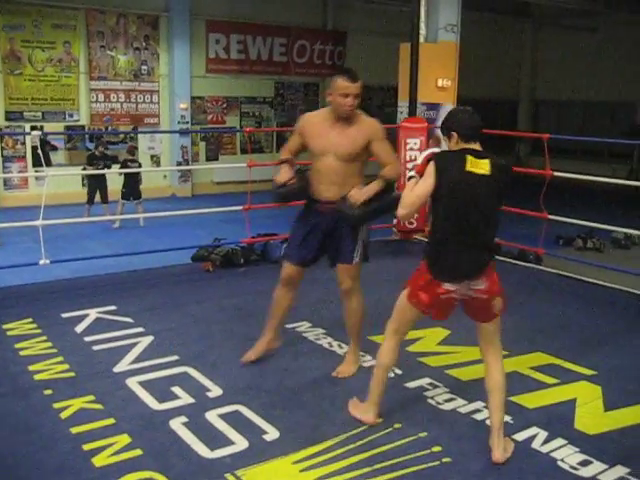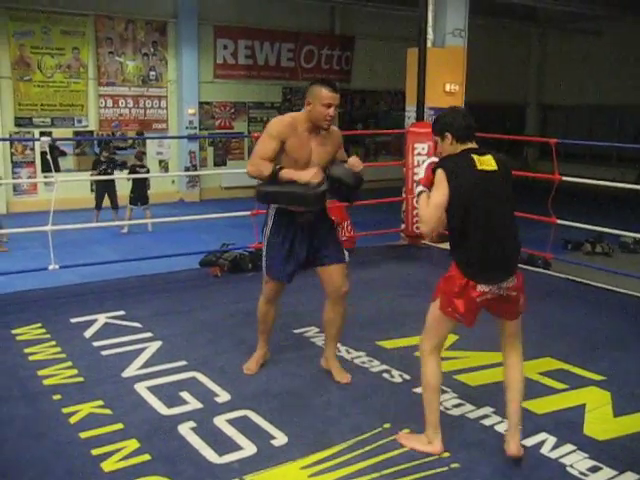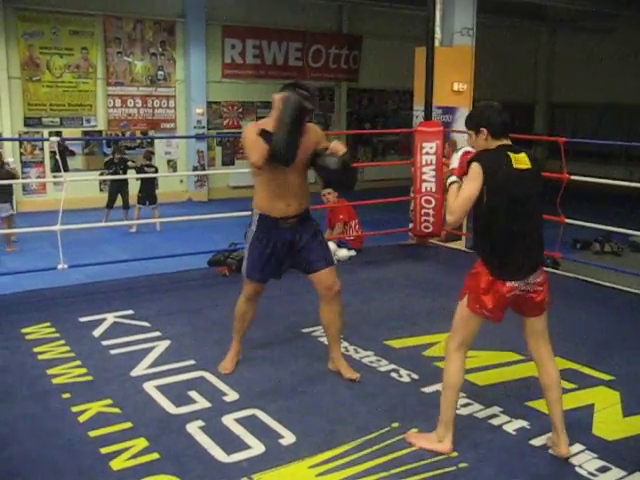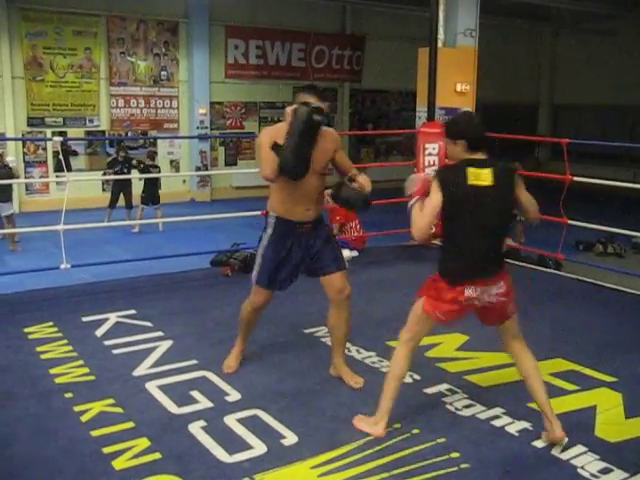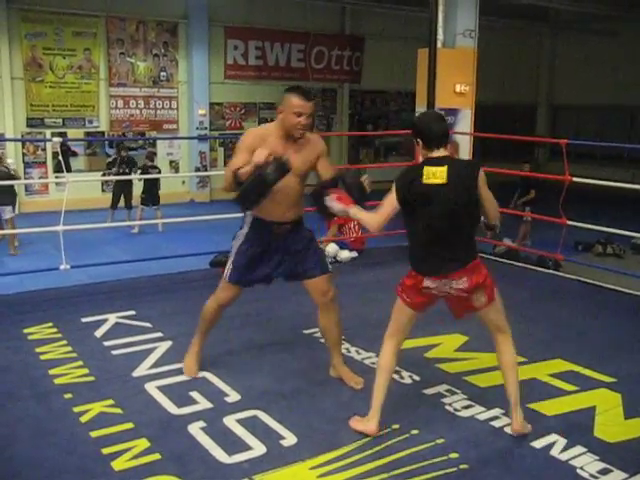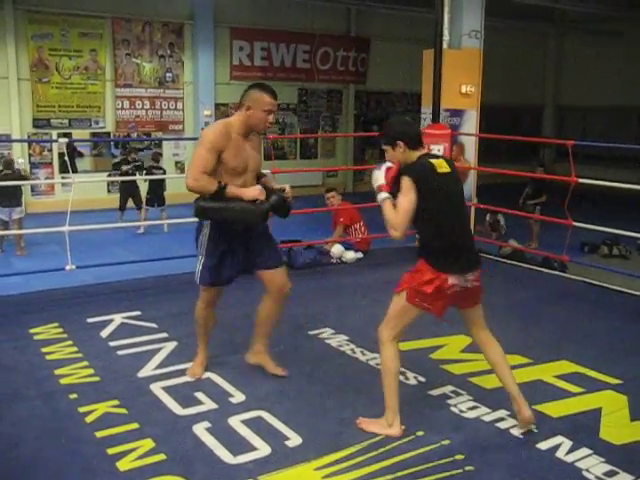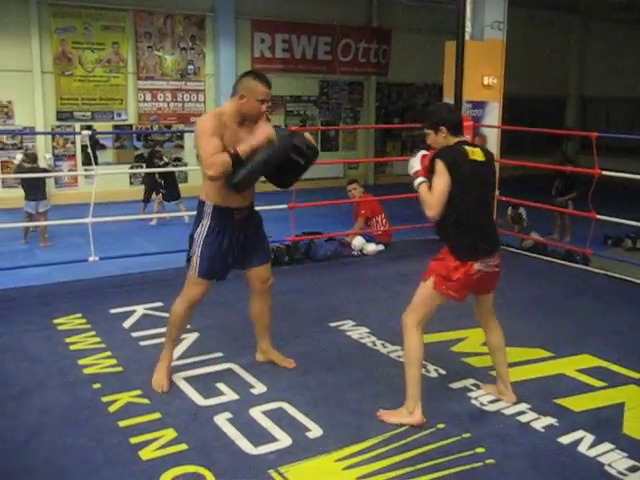
dt=0.4s
person 1, frame 1
left shoulder: (441, 163)
right shoulder: (502, 171)
left elbow: (403, 211)
left wrist: (417, 175)
left hip: (439, 271)
right hip: (480, 273)
left knee: (394, 333)
right knee: (492, 351)
left ankle: (370, 407)
right ankle: (498, 441)
person 1, frame 2
left shoulder: (448, 168)
right shoulder: (501, 166)
left elbow: (428, 227)
left wrist: (424, 187)
left hip: (468, 275)
right hip: (508, 274)
left knee: (430, 349)
right knee: (513, 350)
left ankle: (432, 437)
right ankle: (513, 436)
person 1, frame 3
left shoulder: (483, 163)
right shoulder: (531, 162)
left elbow: (453, 216)
left wrist: (456, 176)
left hip: (494, 273)
right hip: (532, 272)
left knee: (455, 348)
right knee: (542, 350)
left ankle: (443, 435)
right ankle: (560, 438)
person 1, frame 4
left shoulder: (448, 174)
right shoulder: (507, 173)
left elbow: (420, 231)
right elbow: (533, 212)
left wrist: (417, 196)
left hip: (454, 281)
right hip: (494, 281)
left knee: (407, 342)
right knee: (516, 345)
left ankle: (380, 419)
right ankle: (553, 424)
person 1, frame 5
left shoulder: (407, 178)
right shoulder: (471, 171)
left elbow: (375, 224)
right elbow: (494, 218)
left wrist: (345, 207)
left hip: (424, 275)
right hip: (466, 271)
left knee: (392, 339)
right knee: (501, 333)
left ankle: (371, 418)
right ankle: (516, 416)
person 1, frame 6
left shoulder: (411, 174)
right shoulder: (447, 166)
left elbow: (396, 230)
left wrist: (383, 191)
left hip: (435, 271)
right hip: (468, 267)
left knee: (387, 335)
right knee: (482, 332)
left ankle: (391, 420)
right ankle: (521, 406)
person 1, frame 7
left shoulder: (445, 157)
right shoulder: (486, 157)
left elbow: (433, 211)
left wrist: (420, 175)
left hip: (459, 257)
right hip: (489, 254)
left knee: (412, 322)
right knee: (487, 318)
left ankle: (412, 409)
right ankle: (505, 387)
person 2, frame 1
left shoulder: (369, 127)
right shoulder: (308, 122)
left elbow: (393, 167)
right elbow: (287, 151)
left wrist: (371, 188)
right wrist: (284, 168)
left hip: (347, 213)
right hip: (313, 209)
left knee: (348, 285)
right knee: (288, 277)
left ankle: (354, 351)
right ankle: (269, 337)
person 2, frame 2
left shoulder: (334, 135)
right shoulder: (282, 126)
left elbow: (339, 164)
right elbow: (255, 167)
left wrist: (351, 164)
right wrist: (296, 174)
left hip: (318, 218)
right hip: (284, 218)
left knee: (338, 289)
right knee: (271, 291)
left ankle: (330, 356)
right ankle: (262, 349)
person 2, frame 3
left shoulder: (312, 132)
right shoulder: (255, 129)
left elbow: (332, 166)
right elbow: (258, 159)
left wrist: (337, 151)
right wrist: (275, 118)
left hip: (303, 223)
right hip: (267, 224)
left knee: (331, 288)
right knee: (251, 292)
left ankle: (336, 357)
right ankle: (235, 349)
person 2, frame 4
left shoulder: (329, 138)
right shoulder: (271, 135)
left elbow: (346, 169)
right elbow: (270, 173)
left wrist: (358, 178)
right wrist: (288, 130)
left hip: (316, 228)
right hip: (281, 228)
left knee: (341, 293)
right knee: (259, 299)
left ankle: (338, 363)
right ankle: (239, 347)
person 2, frame 5
left shoulder: (314, 144)
right shoulder: (255, 137)
left elbow: (331, 182)
right elbow: (228, 184)
right wrist: (252, 166)
left hip: (296, 230)
right hip: (259, 228)
left knee: (326, 296)
right knee: (225, 294)
left ankle: (337, 364)
right ankle: (196, 347)
person 2, frame 6
left shoulder: (256, 139)
right shoulder: (217, 134)
right elbow: (194, 181)
left wrist: (272, 186)
right wrist: (241, 192)
left hip: (252, 223)
right hip: (219, 225)
left knee: (281, 287)
right knee: (209, 297)
left ankle: (258, 350)
right ankle: (201, 354)
person 2, frame 7
left shoulder: (257, 125)
right shoulder: (211, 121)
left elbow: (272, 164)
right elbow: (213, 169)
right wrist: (251, 143)
left hip: (247, 215)
right hip: (215, 216)
left knee: (263, 284)
right knee: (193, 292)
left ankle: (264, 348)
right ankle: (165, 359)
